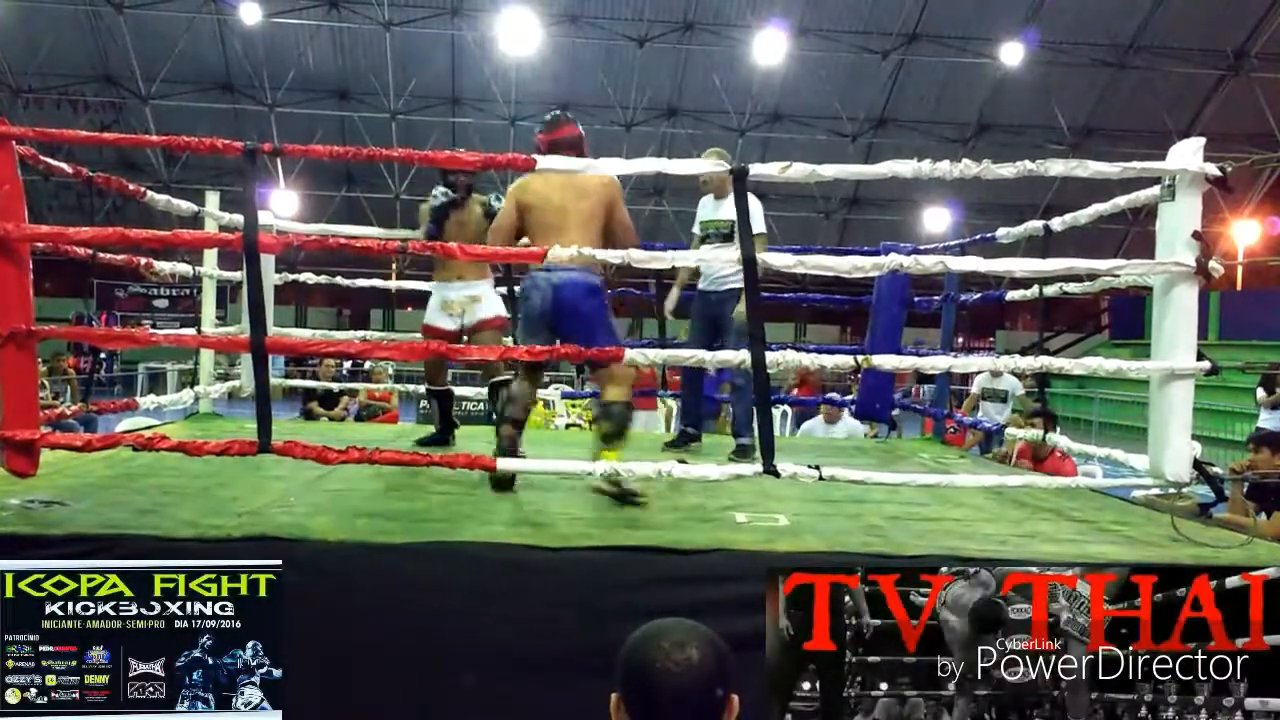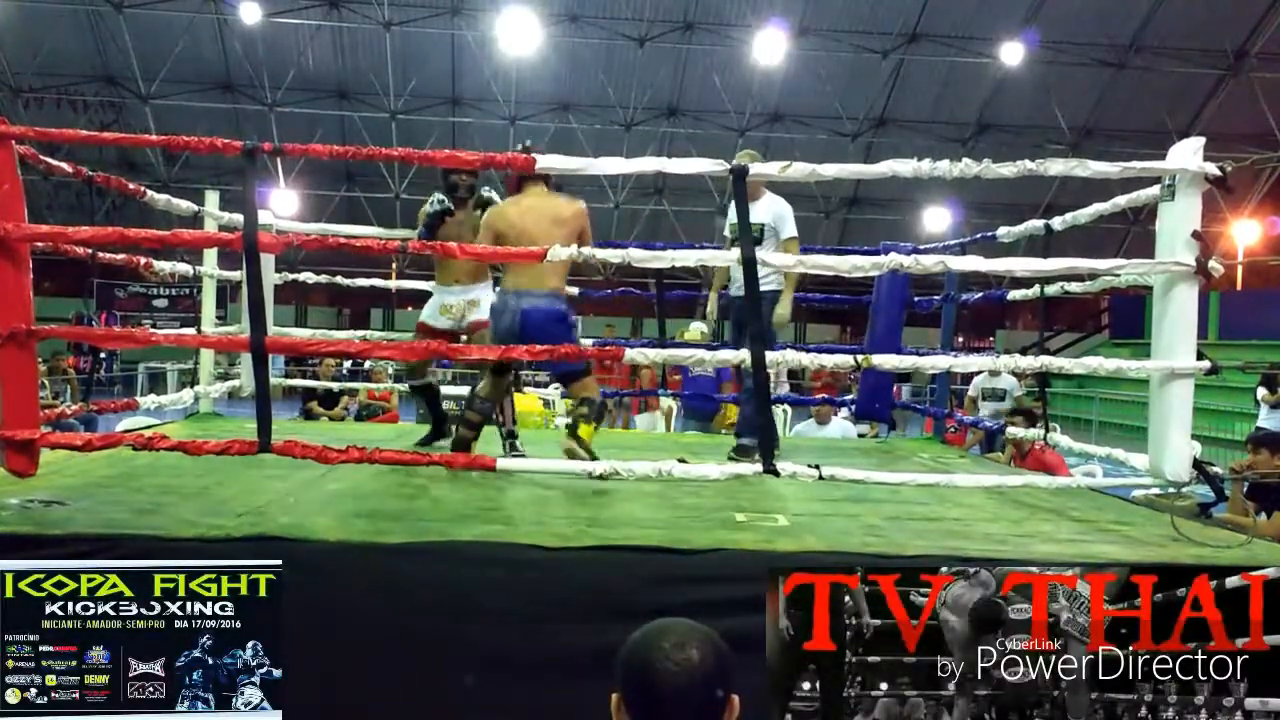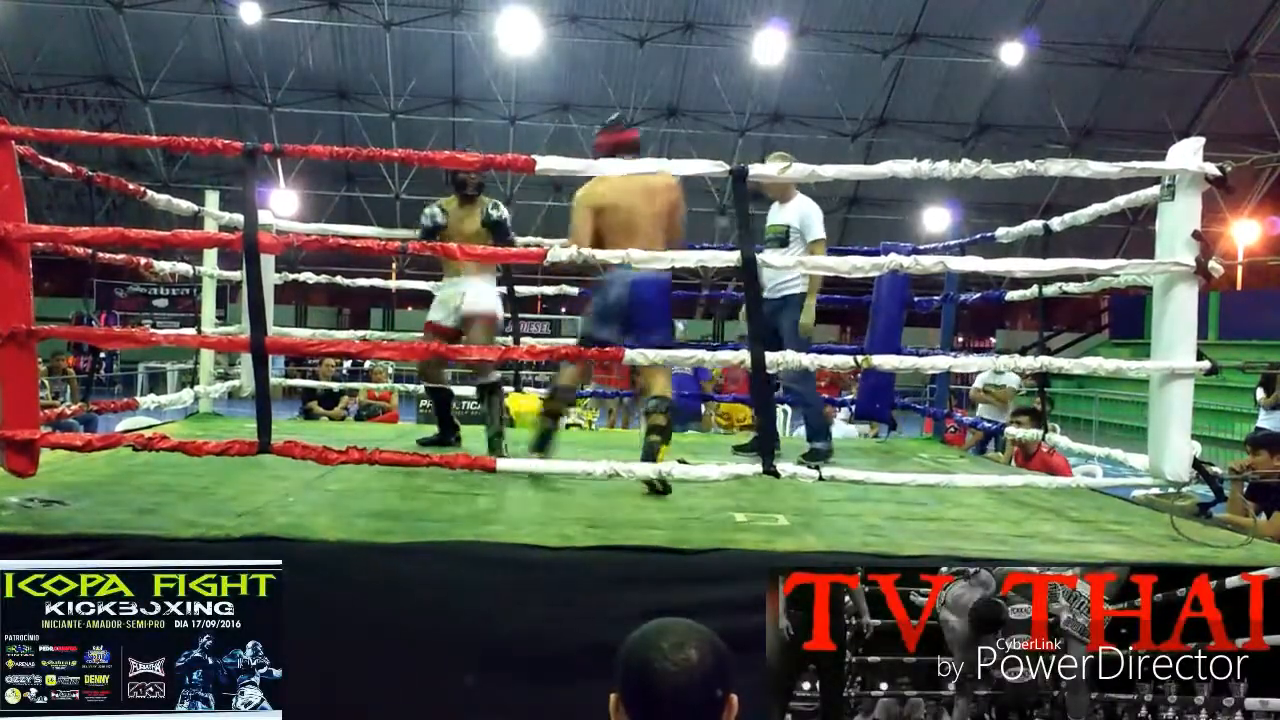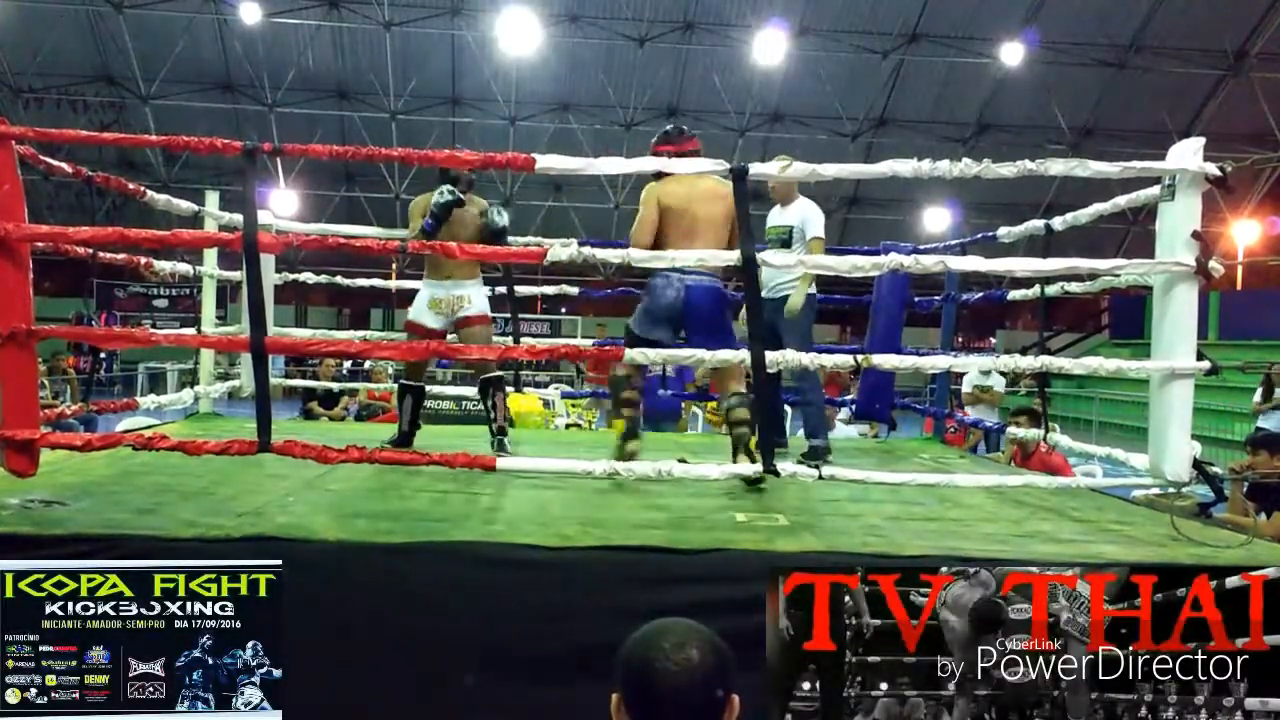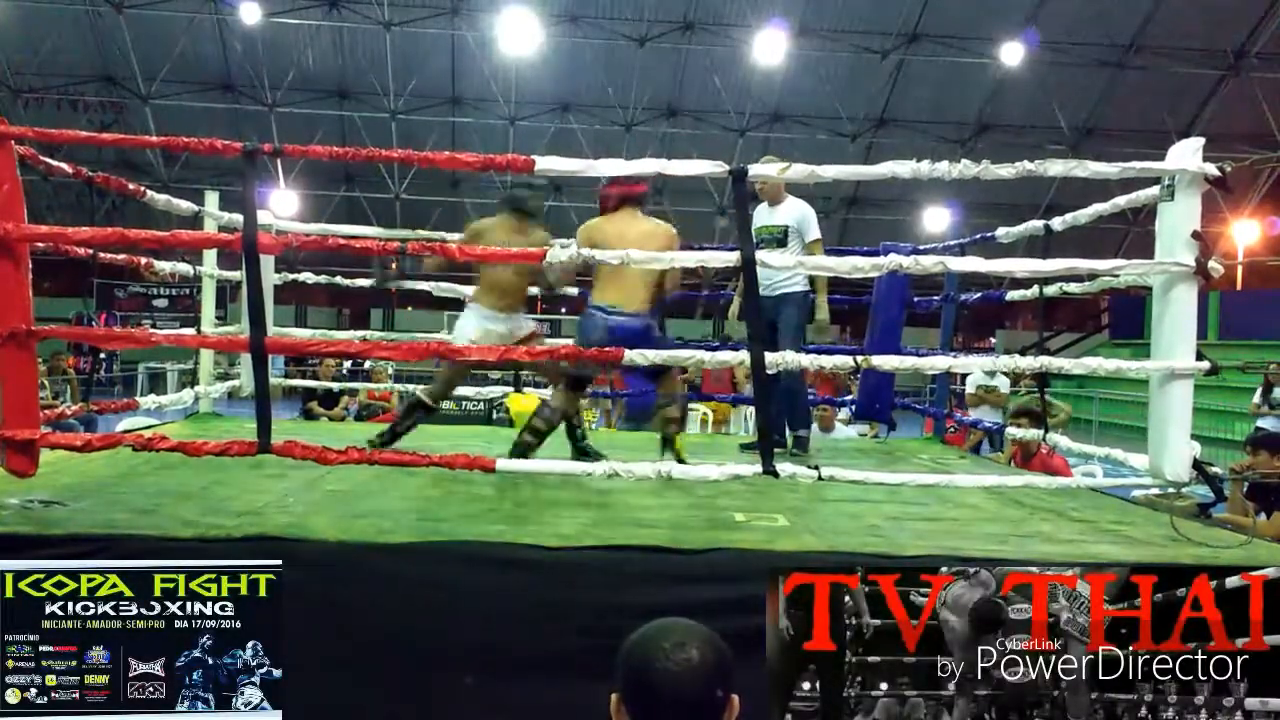
dt=0.5s
person 1, frame 1
left shoulder: (523, 186)
right shoulder: (605, 182)
left elbow: (496, 243)
right elbow: (626, 242)
left hip: (539, 286)
right hip: (583, 287)
left knee: (527, 376)
right knee: (618, 379)
left ankle: (505, 463)
person 1, frame 2
left shoulder: (498, 214)
right shoulder: (576, 210)
left hip: (508, 307)
right hip: (550, 311)
left knee: (496, 379)
right knee: (589, 391)
left ankle: (460, 448)
right ankle: (578, 438)
person 1, frame 3
left shoulder: (590, 191)
right shoulder: (669, 183)
left elbow: (579, 250)
right elbow: (675, 238)
left hip: (614, 283)
right hip: (654, 283)
left knee: (578, 363)
right knee: (657, 376)
left ankle: (541, 445)
right ankle: (652, 464)
person 1, frame 4
left shoulder: (657, 191)
right shoulder: (728, 190)
left elbow: (639, 245)
right elbow: (734, 246)
left hip: (667, 287)
right hip: (710, 289)
left knee: (627, 362)
right knee: (730, 380)
left ankle: (629, 438)
right ankle: (744, 456)
person 1, frame 5
left shoulder: (592, 228)
right shoulder: (666, 233)
right elbow: (669, 287)
left hip: (596, 323)
right hip: (636, 326)
left knee: (570, 391)
right knee: (670, 382)
left ankle: (520, 454)
right ankle: (671, 452)
person 2, frame 1
left shoulder: (747, 203)
right shoulder: (703, 204)
left elbow: (759, 254)
left wrist: (747, 298)
right wrist: (676, 289)
left hip: (734, 294)
right hip: (704, 293)
left knee: (737, 368)
right knee: (692, 363)
left ankle: (744, 440)
right ankle: (690, 430)
person 2, frame 2
left shoulder: (778, 207)
right shoulder: (735, 207)
left elbow: (793, 257)
left wrist: (786, 299)
right wrist: (713, 294)
left hip: (767, 296)
right hip: (738, 296)
left knee: (754, 370)
right knee: (745, 369)
left ankle: (747, 439)
right ankle: (765, 435)
person 2, frame 3
left shoulder: (807, 209)
right shoulder: (773, 210)
left elbow: (818, 259)
left wrist: (810, 305)
left hip: (794, 299)
right hip: (770, 300)
left knee: (796, 372)
left ankle: (820, 442)
person 2, frame 4
left shoulder: (808, 210)
right shoulder: (773, 213)
left elbow: (817, 255)
left wrist: (801, 291)
left hip: (796, 301)
right hip: (768, 301)
left knee: (802, 370)
right knee: (765, 369)
left ankle: (818, 443)
right ankle: (775, 434)
person 2, frame 5
left shoulder: (800, 210)
right shoulder: (758, 213)
left elbow: (818, 257)
left wrist: (822, 302)
right wrist: (738, 297)
left hip: (792, 296)
right hip: (762, 298)
left knee: (789, 366)
left ankle: (801, 432)
right ankle: (774, 434)
person 3, frame 1
left shoulder: (485, 206)
right shoulder: (432, 206)
right wrist: (437, 218)
left hip: (481, 293)
right hip: (445, 295)
left knee: (493, 365)
right knee: (433, 369)
right ankle: (444, 430)
person 3, frame 2
left shoulder: (485, 209)
right shoulder: (435, 210)
left wrist: (495, 210)
right wrist: (431, 223)
left hip: (478, 296)
right hip: (444, 299)
right knee: (415, 366)
left ankle: (511, 440)
right ankle: (440, 426)
person 3, frame 3
left shoulder: (490, 208)
right shoulder: (440, 208)
left wrist: (502, 229)
right wrist: (427, 231)
left hip: (480, 290)
right hip: (448, 291)
left knee: (480, 361)
right knee: (428, 367)
left ankle: (496, 438)
right ankle: (448, 431)
person 3, frame 4
left shoulder: (481, 208)
right shoulder: (423, 203)
left wrist: (499, 235)
right wrist: (436, 216)
left hip: (470, 292)
right hip: (432, 292)
left knee: (485, 363)
right knee: (413, 366)
left ankle: (499, 438)
right ankle: (405, 434)
person 3, frame 5
left shoulder: (539, 238)
right shoulder: (487, 227)
left elbow: (550, 280)
left hip: (517, 321)
right hip: (481, 318)
left knee: (561, 374)
right knee: (443, 387)
left ankle: (578, 442)
right ankle: (392, 432)
